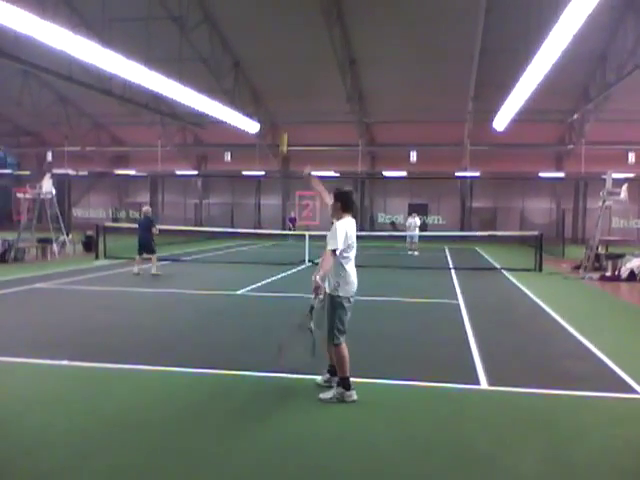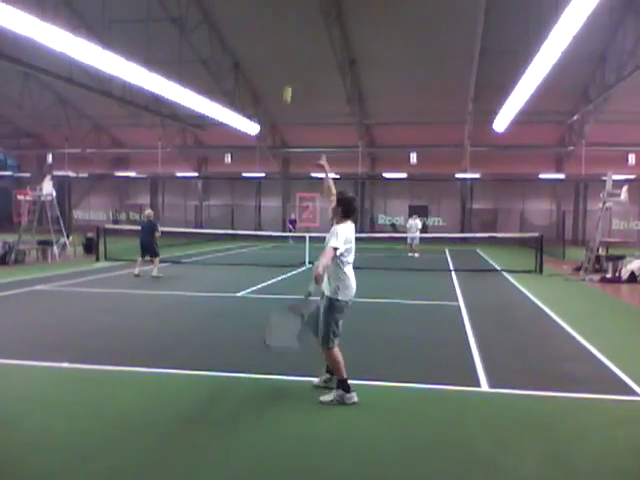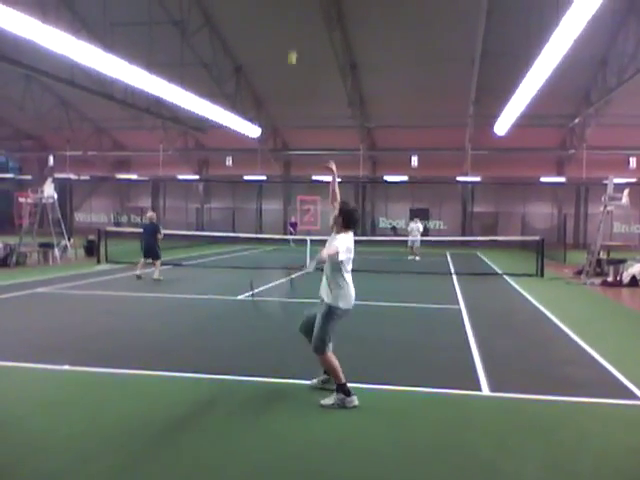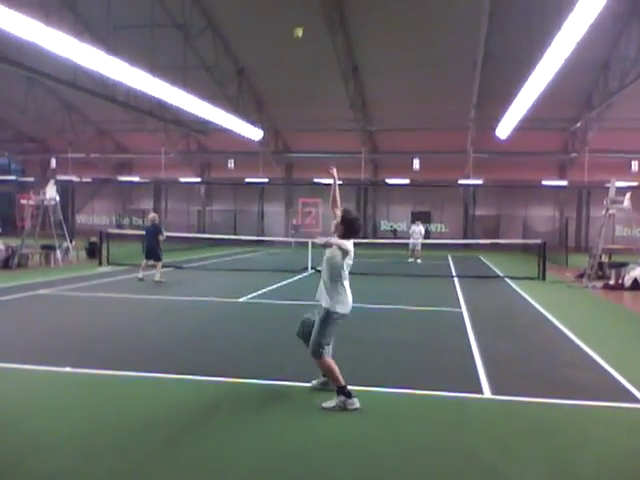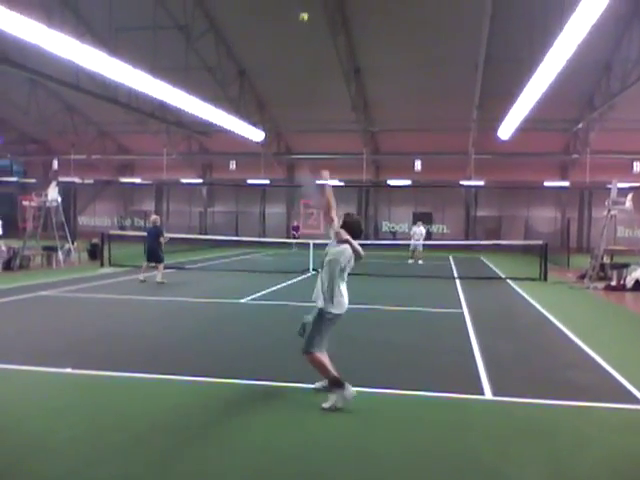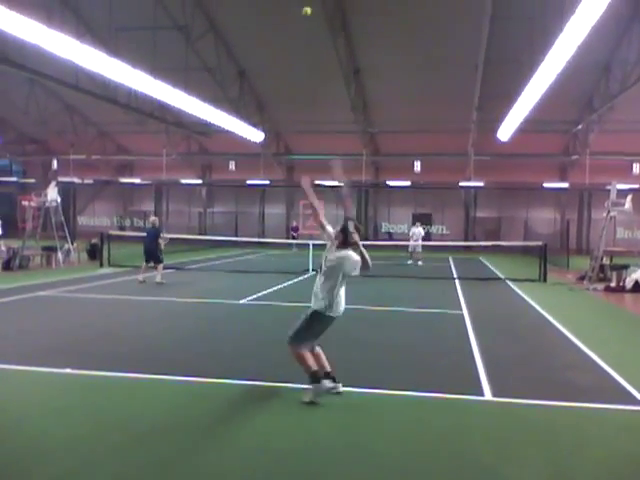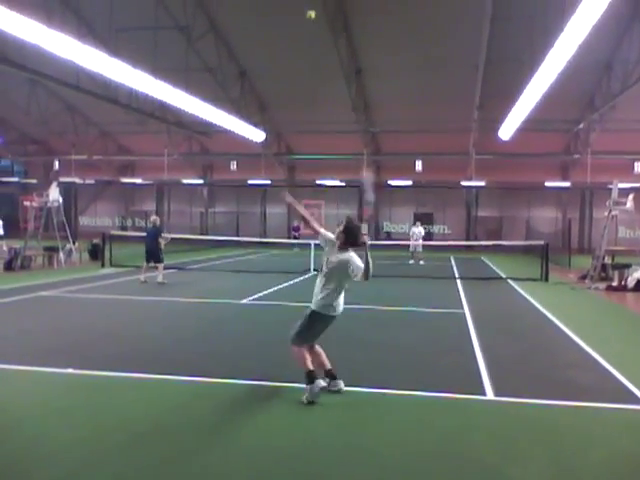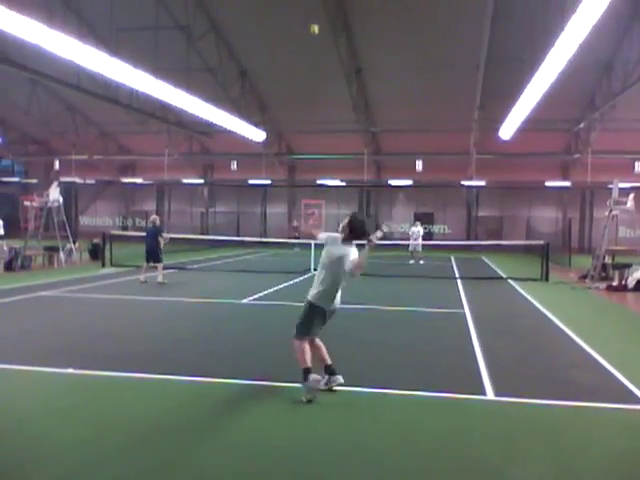
dt=0.1s
person 1, frame 1
left shoulder: (340, 227)
right shoulder: (348, 221)
left elbow: (330, 252)
right elbow: (334, 205)
left wrist: (318, 276)
left hip: (340, 288)
right hip: (340, 287)
left knee: (336, 338)
right knee: (333, 334)
left ankle: (346, 387)
right ankle: (334, 375)
person 1, frame 2
left shoulder: (340, 231)
right shoulder: (347, 225)
left elbow: (331, 250)
right elbow: (333, 195)
left wrist: (320, 266)
right wrist: (326, 171)
left hip: (337, 291)
right hip: (334, 289)
left knee: (328, 342)
right knee: (320, 329)
left ankle: (345, 390)
right ankle: (332, 374)
person 1, frame 3
left shoulder: (343, 240)
right shoulder: (342, 233)
left elbow: (335, 249)
right elbow: (335, 200)
left wrist: (324, 255)
right wrist: (334, 176)
left hip: (337, 301)
right hip: (330, 299)
left knee: (321, 347)
right knee: (308, 329)
left ankle: (345, 394)
right ankle: (329, 376)
person 1, frame 4
left shoulder: (343, 246)
right shoulder: (340, 241)
left elbow: (344, 248)
right elbow: (335, 207)
left wrist: (330, 242)
right wrist: (334, 181)
left hip: (334, 306)
right hip: (328, 303)
left knee: (319, 352)
right knee: (305, 332)
left ankle: (346, 397)
right ankle: (328, 377)
person 1, frame 5
left shoulder: (345, 249)
right shoulder: (338, 240)
left elbow: (358, 253)
right elbow: (330, 213)
left wrist: (349, 239)
right wrist: (327, 185)
left hip: (330, 307)
right hip: (324, 303)
left knee: (311, 349)
right knee: (309, 339)
left ankle: (341, 387)
right ankle: (330, 381)
person 1, frame 6
left shoulder: (348, 257)
right shoulder: (334, 242)
left elbow: (366, 266)
right elbow: (319, 217)
left wrist: (359, 245)
right wrist: (308, 191)
left hip: (326, 308)
right hip: (321, 304)
left knee: (295, 343)
right knee: (308, 343)
left ankle: (318, 381)
right ankle: (329, 380)
person 1, frame 7
left shoulder: (351, 261)
right shoulder: (332, 242)
left elbow: (365, 276)
right elbow: (313, 224)
left wrist: (366, 251)
right wrist: (294, 205)
left hip: (326, 308)
right hip: (320, 305)
left knee: (299, 343)
right knee: (310, 343)
left ankle: (313, 381)
right ankle: (332, 380)
person 1, frame 8
left shoulder: (349, 253)
right shoulder: (335, 239)
left elbow: (357, 268)
right elbow: (317, 235)
left wrist: (370, 245)
left hip: (321, 300)
right hip: (317, 296)
left knee: (301, 337)
right knee: (312, 337)
left ankle: (309, 378)
right ankle: (332, 374)
